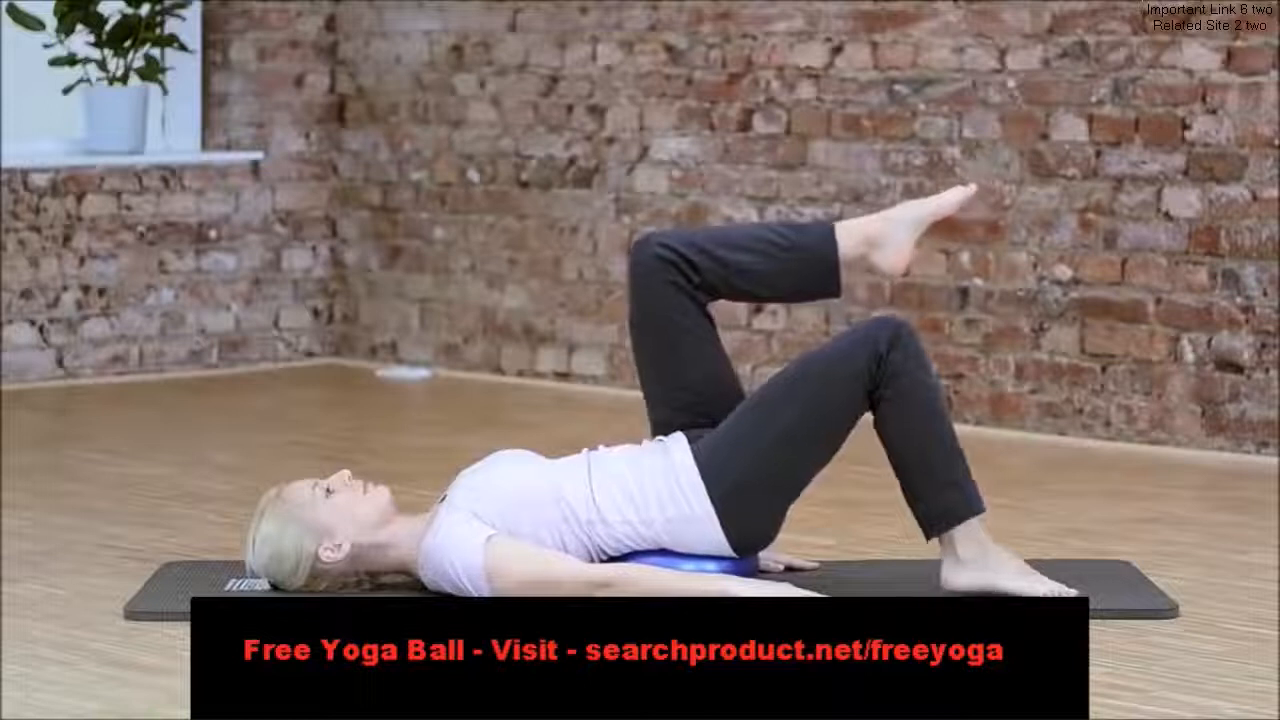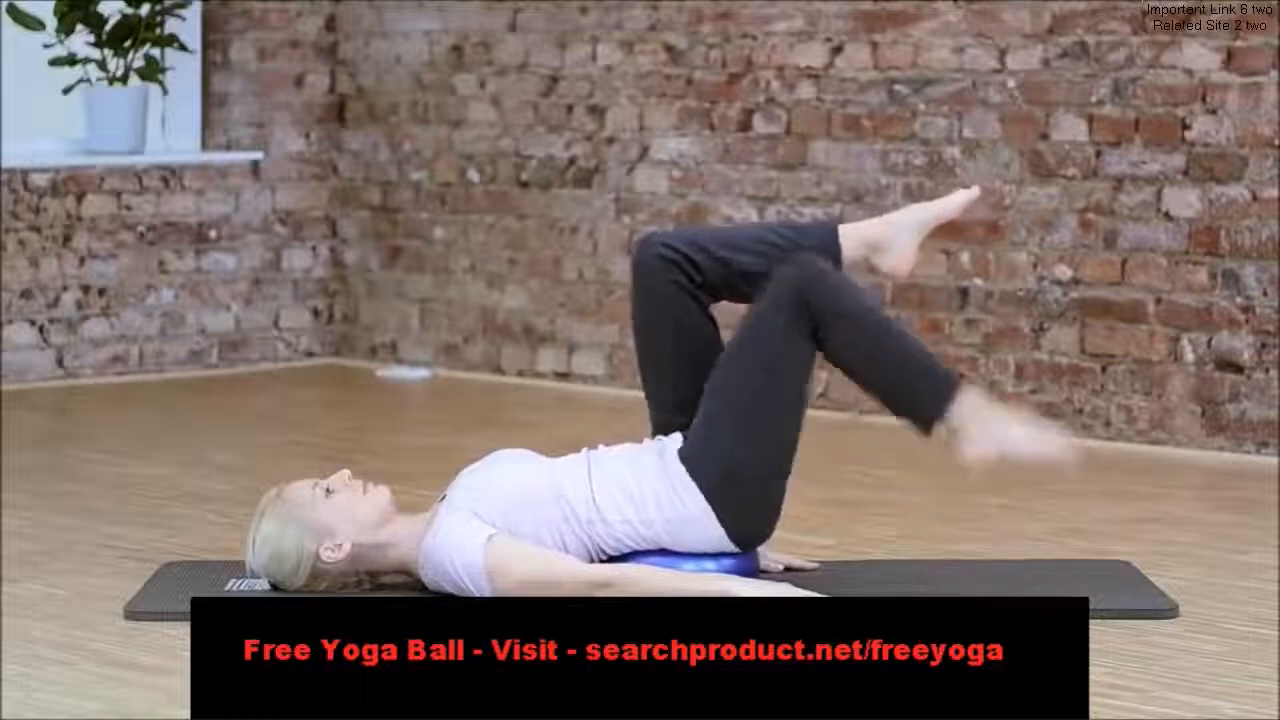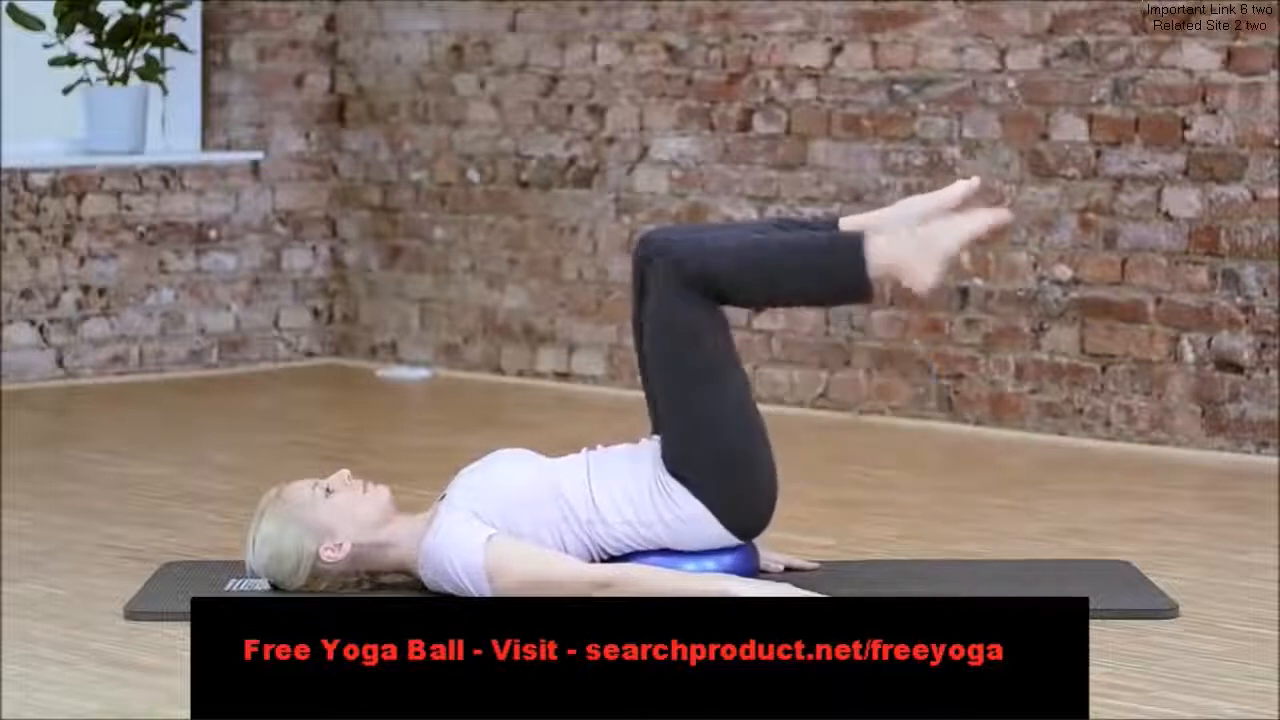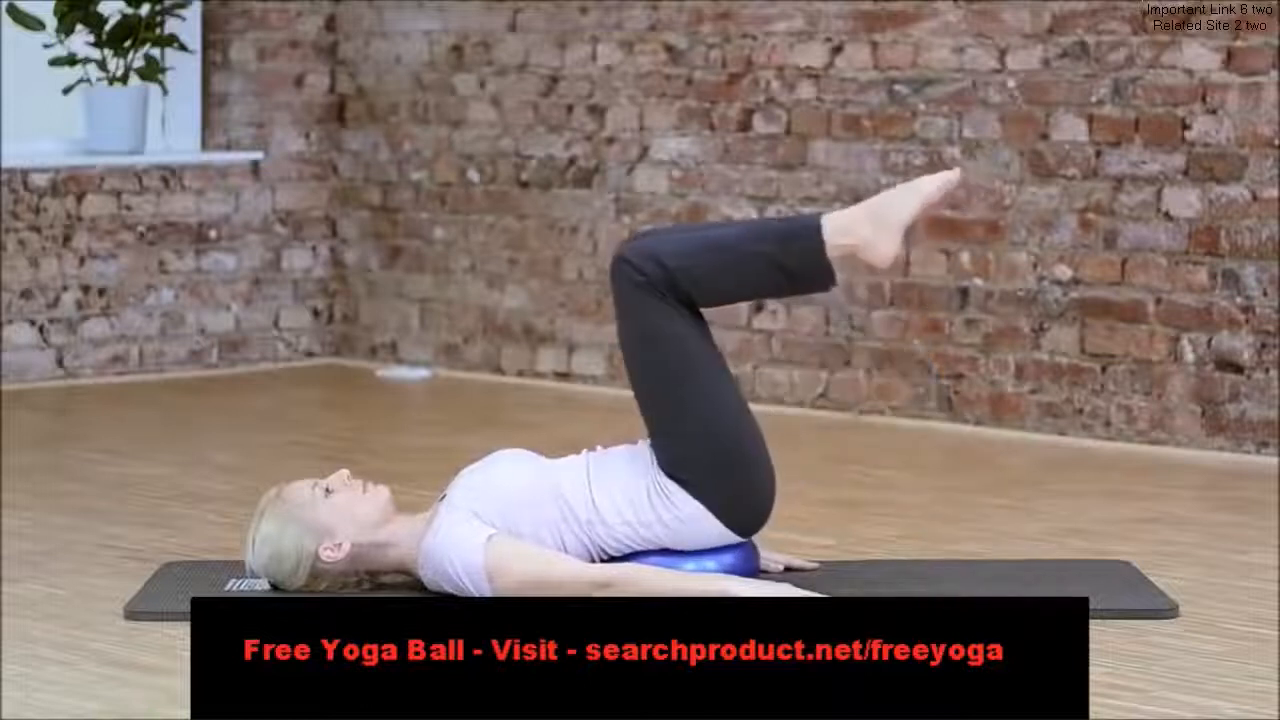
dt=0.4s
person 1, frame 1
left shoulder: (448, 517)
right shoulder: (448, 554)
right elbow: (600, 583)
right wrist: (749, 592)
left hip: (686, 461)
right hip: (715, 491)
left knee: (660, 258)
right knee: (883, 344)
left ankle: (863, 239)
right ankle: (967, 550)
person 1, frame 2
left shoulder: (449, 520)
right shoulder: (447, 554)
right elbow: (598, 583)
right wrist: (754, 591)
left hip: (681, 467)
right hip: (712, 490)
left knee: (662, 258)
right knee: (802, 284)
left ankle: (869, 240)
right ankle: (966, 417)
person 1, frame 3
left shoulder: (451, 516)
right shoulder: (448, 552)
right elbow: (599, 582)
right wrist: (752, 592)
left hip: (682, 487)
right hip: (710, 493)
left knee: (662, 254)
right knee: (681, 266)
left ankle: (873, 233)
right ankle: (892, 258)
person 1, frame 4
left shoulder: (450, 517)
right shoulder: (447, 553)
right elbow: (598, 582)
right wrist: (747, 591)
left hip: (689, 491)
right hip: (712, 492)
left knee: (649, 266)
right knee: (642, 269)
left ankle: (849, 232)
right ankle: (849, 232)
